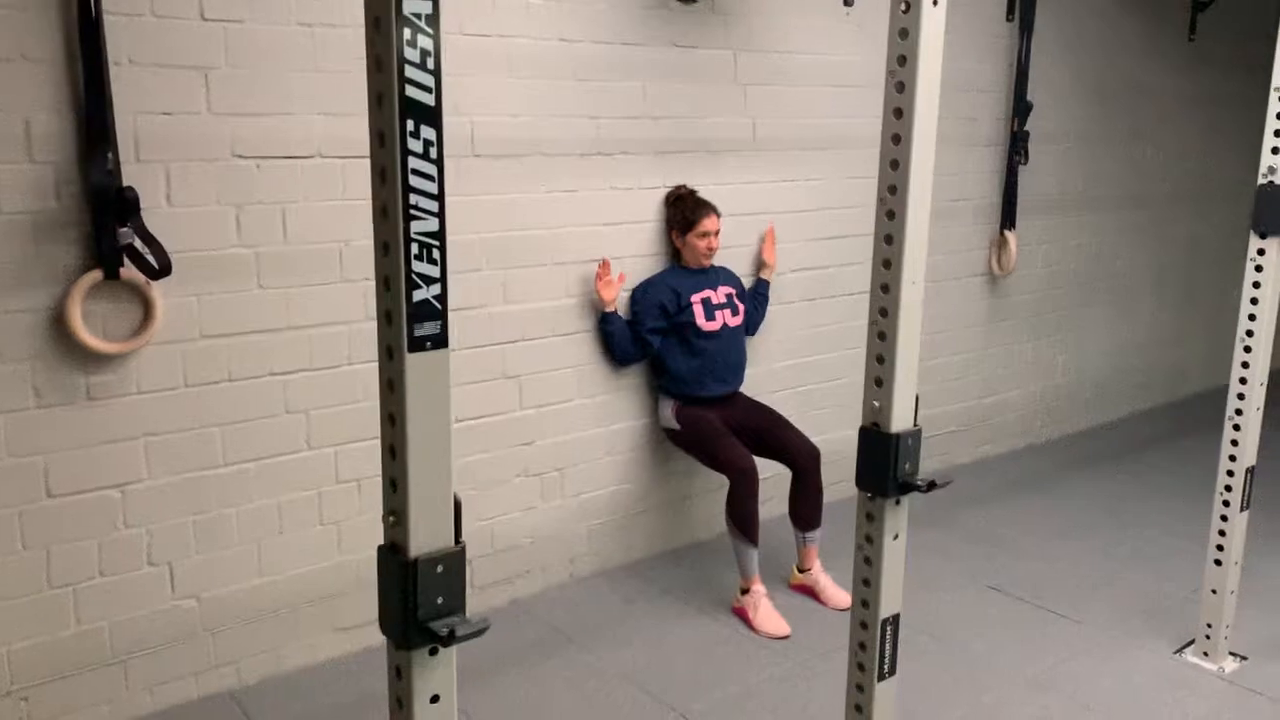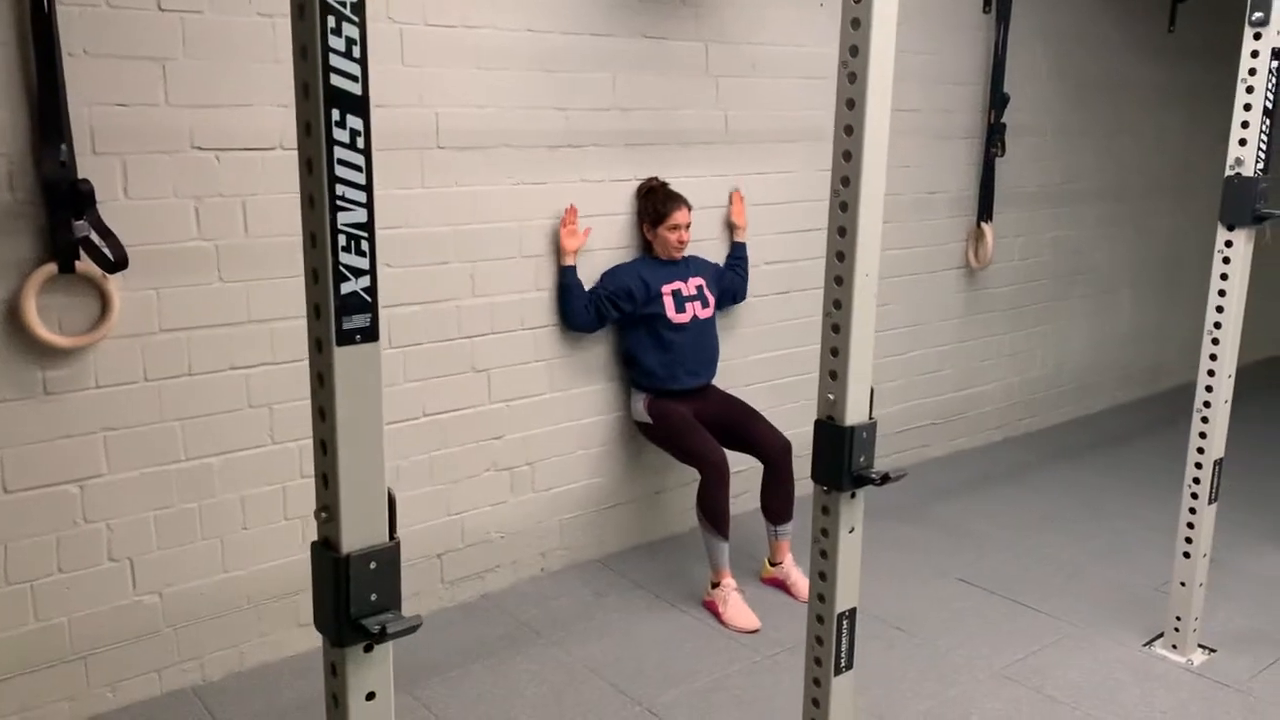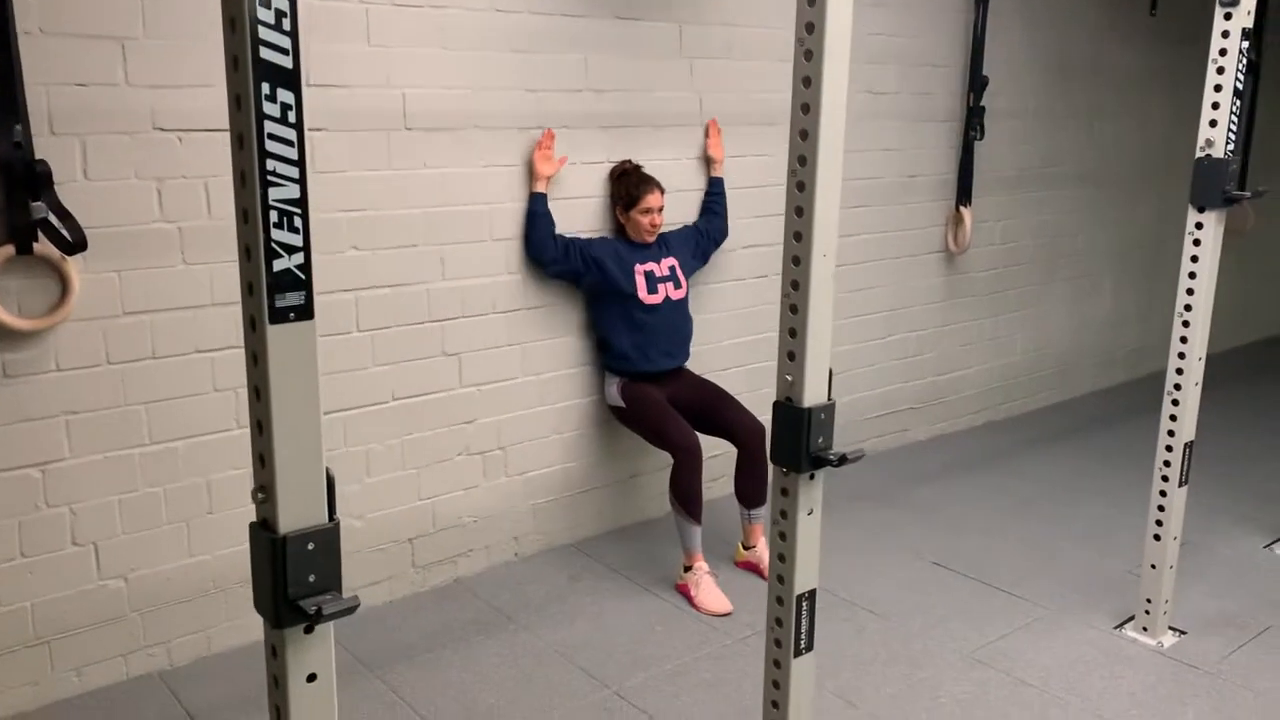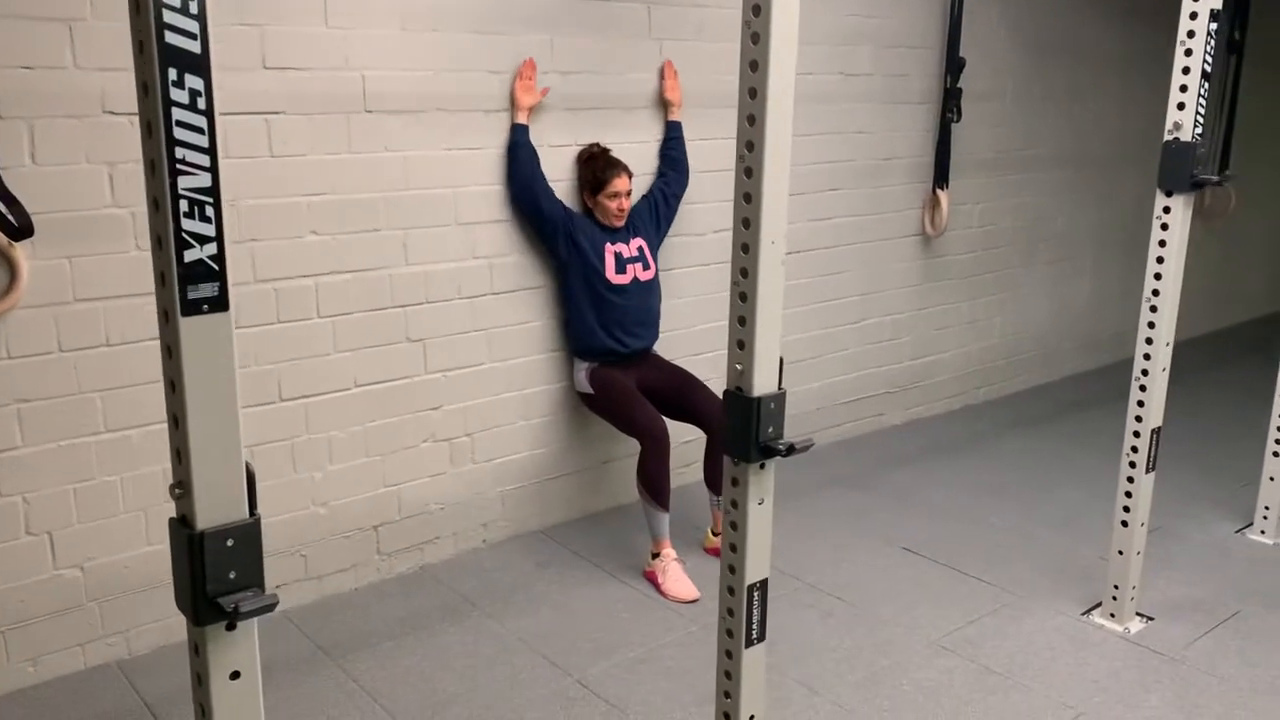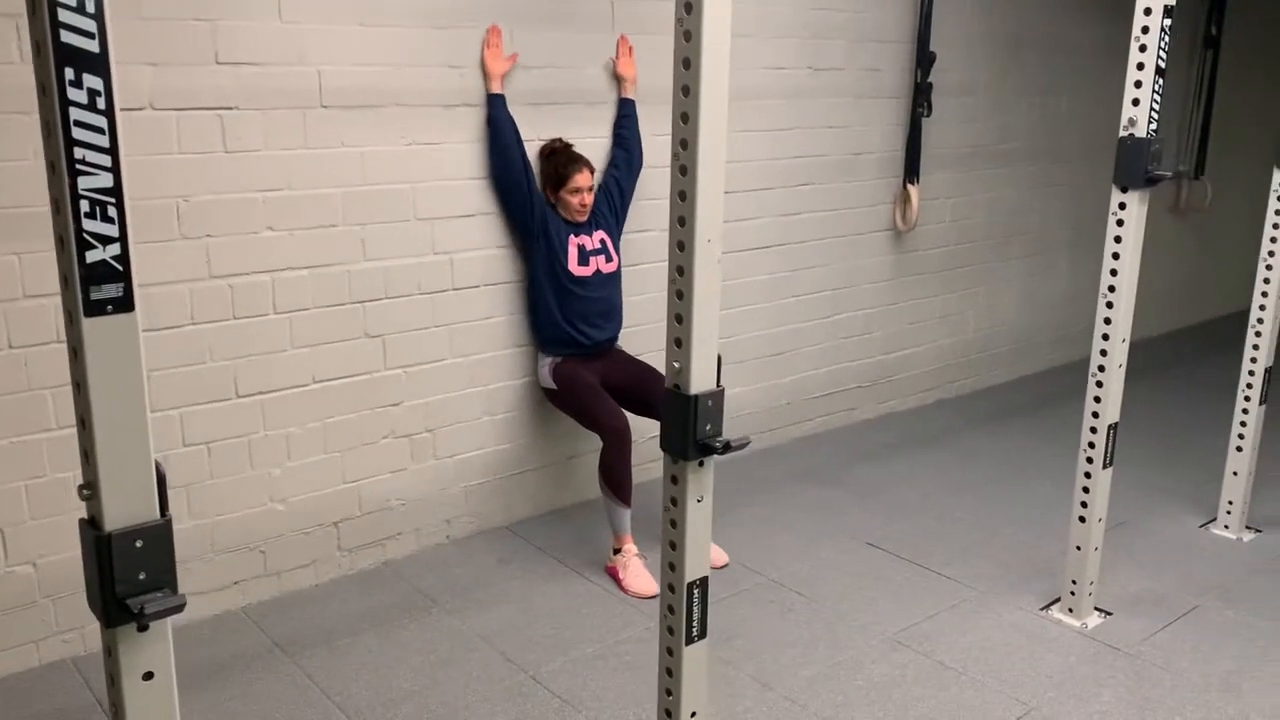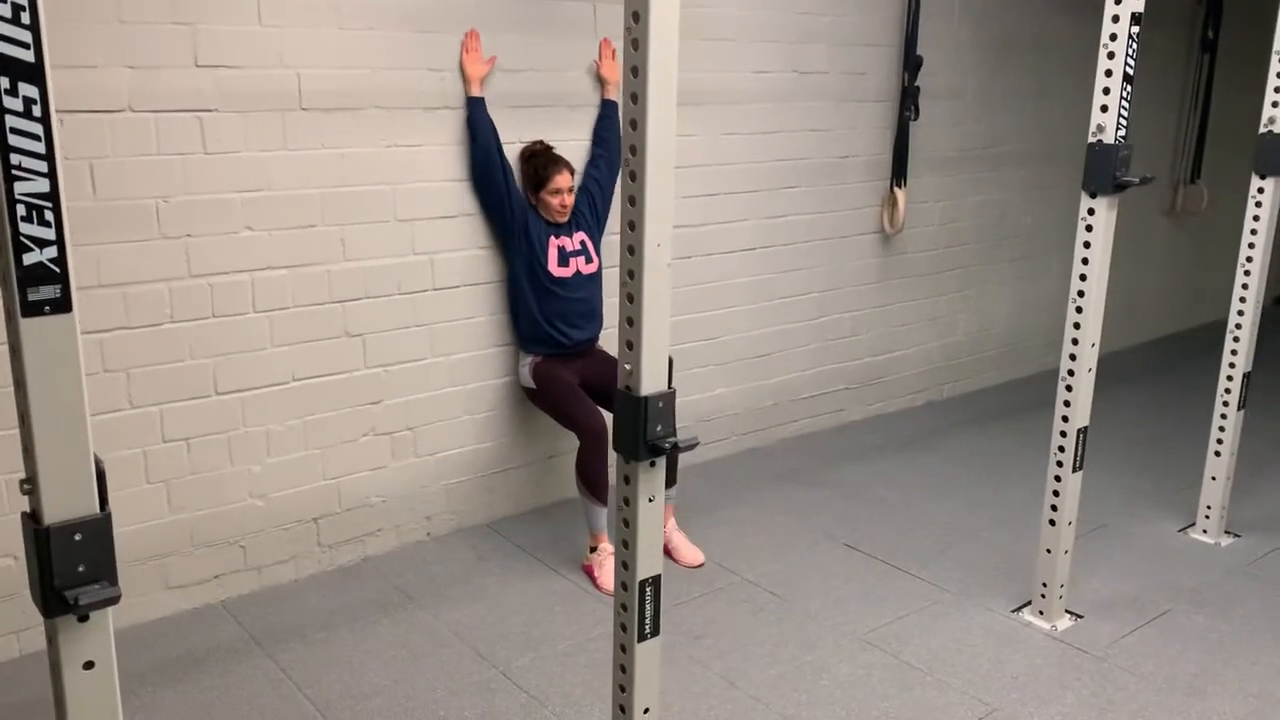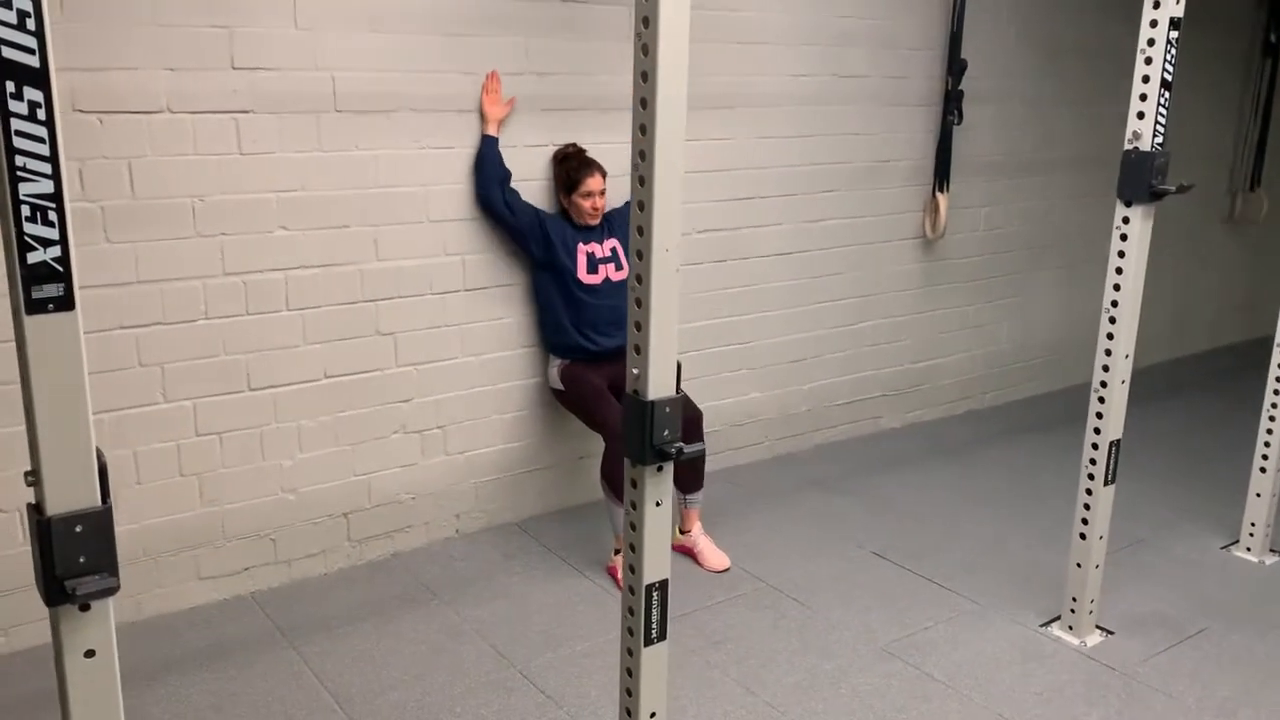
dt=0.7s
person 1, frame 1
left shoulder: (726, 279)
right shoulder: (660, 290)
left elbow: (748, 323)
right elbow: (628, 351)
left wrist: (766, 272)
right wrist: (609, 308)
left hip: (732, 400)
right hip: (686, 409)
left knee: (806, 455)
right knee: (743, 469)
left ankle: (808, 569)
right ankle: (751, 594)
person 1, frame 2
left shoulder: (701, 269)
right shoulder: (630, 278)
left elbow: (735, 290)
right elbow: (582, 316)
left wrist: (738, 234)
right wrist: (568, 259)
left hip: (705, 393)
right hip: (657, 402)
left knee: (778, 448)
right knee: (714, 463)
left ankle: (779, 562)
right ankle: (722, 587)
person 1, frame 3
left shoulder: (677, 246)
right shoulder: (602, 256)
left elbow: (715, 227)
right elbow: (544, 251)
left wrist: (716, 168)
right wrist: (540, 184)
left hip: (679, 377)
right hip: (631, 386)
left knee: (752, 432)
right knee: (687, 447)
left ankle: (752, 546)
right ankle: (694, 570)
person 1, frame 4
left shoulder: (645, 221)
right shoulder: (572, 233)
left elbow: (674, 175)
right elbow: (527, 188)
left wrist: (673, 111)
right wrist: (521, 115)
left hip: (647, 361)
right hip: (599, 370)
left knee: (721, 418)
right knee: (653, 433)
left ankle: (720, 532)
right ankle: (661, 557)
person 1, frame 5
left shoulder: (606, 213)
right shoulder: (539, 225)
left elbow: (628, 154)
right elbow: (508, 160)
left wrist: (627, 87)
right wrist: (495, 85)
left hip: (611, 355)
right hip: (563, 364)
right knee: (616, 429)
right ankle: (624, 552)
person 1, frame 6
left shoulder: (587, 215)
right shoulder: (521, 226)
left elbow: (608, 156)
right elbow: (489, 162)
left wrist: (610, 88)
right wrist: (475, 88)
left hip: (591, 355)
right hip: (544, 364)
right knee: (593, 428)
left ankle: (666, 527)
right ankle: (600, 551)
person 1, frame 7
left shoulder: (619, 225)
right shoulder: (548, 233)
right elbow: (494, 198)
right wrist: (491, 127)
left hip: (623, 359)
right hip: (573, 367)
left knee: (689, 418)
right knee: (620, 432)
left ankle: (690, 531)
right ankle: (624, 553)
